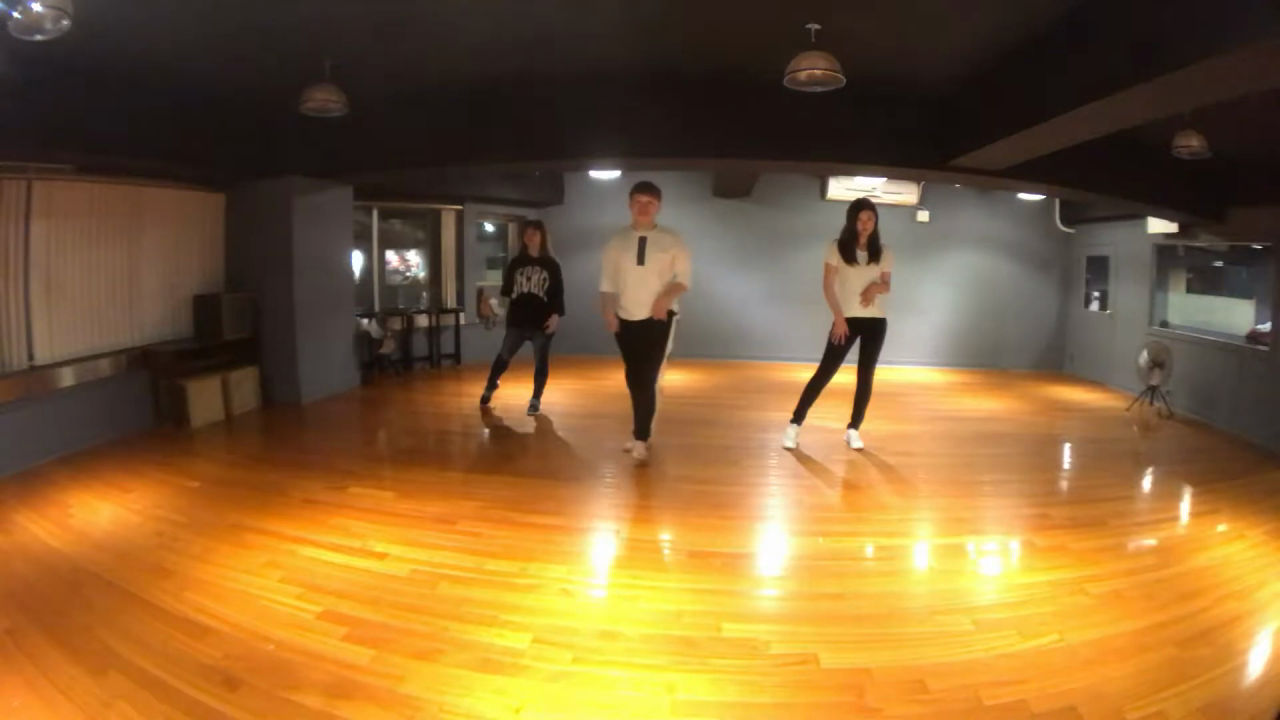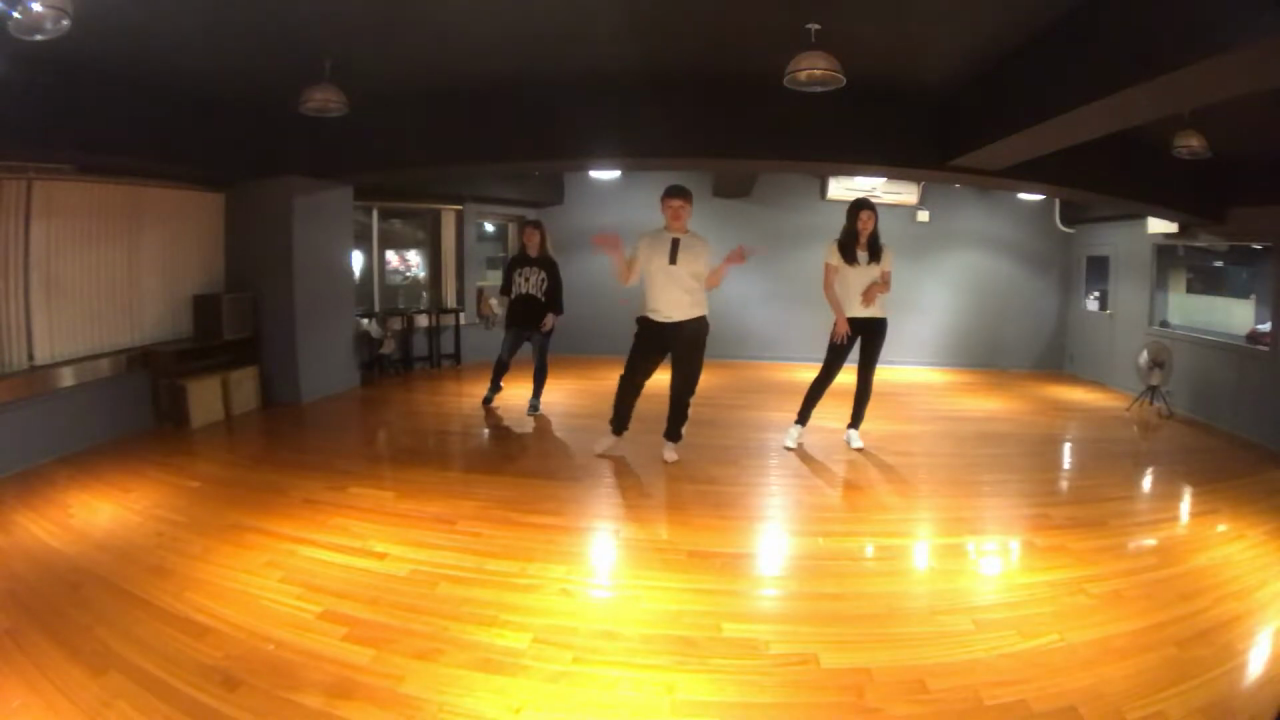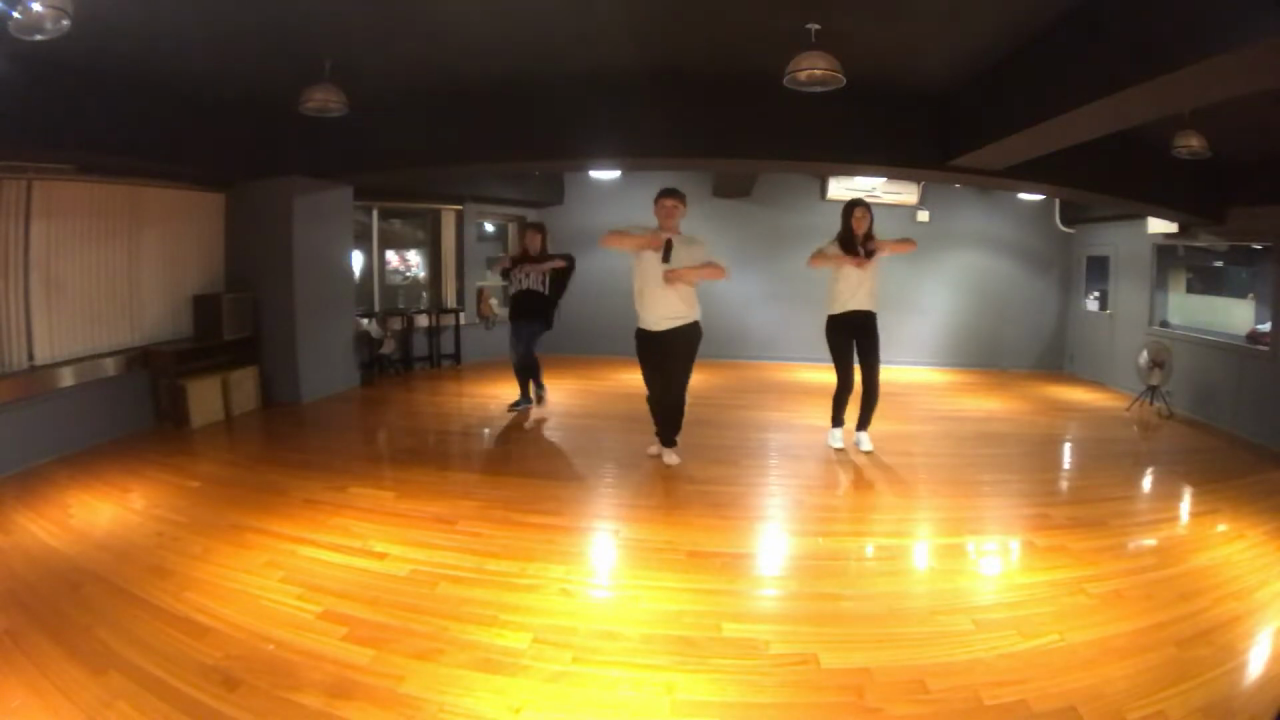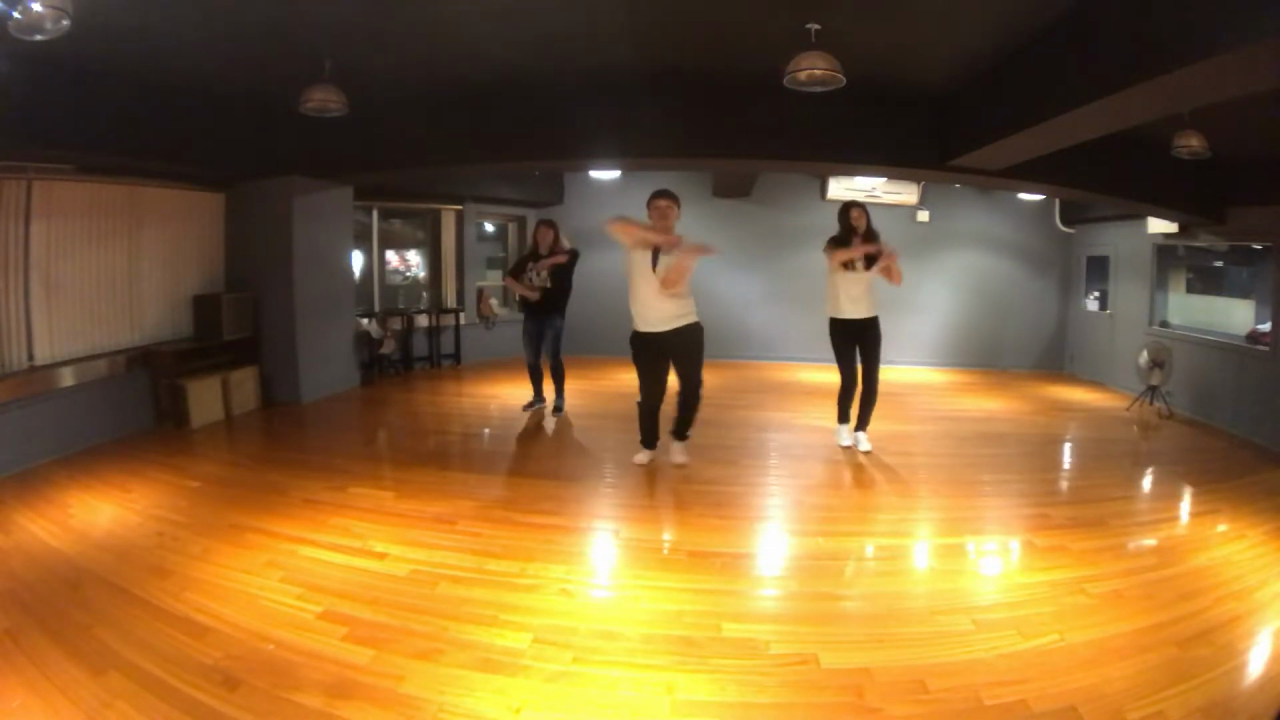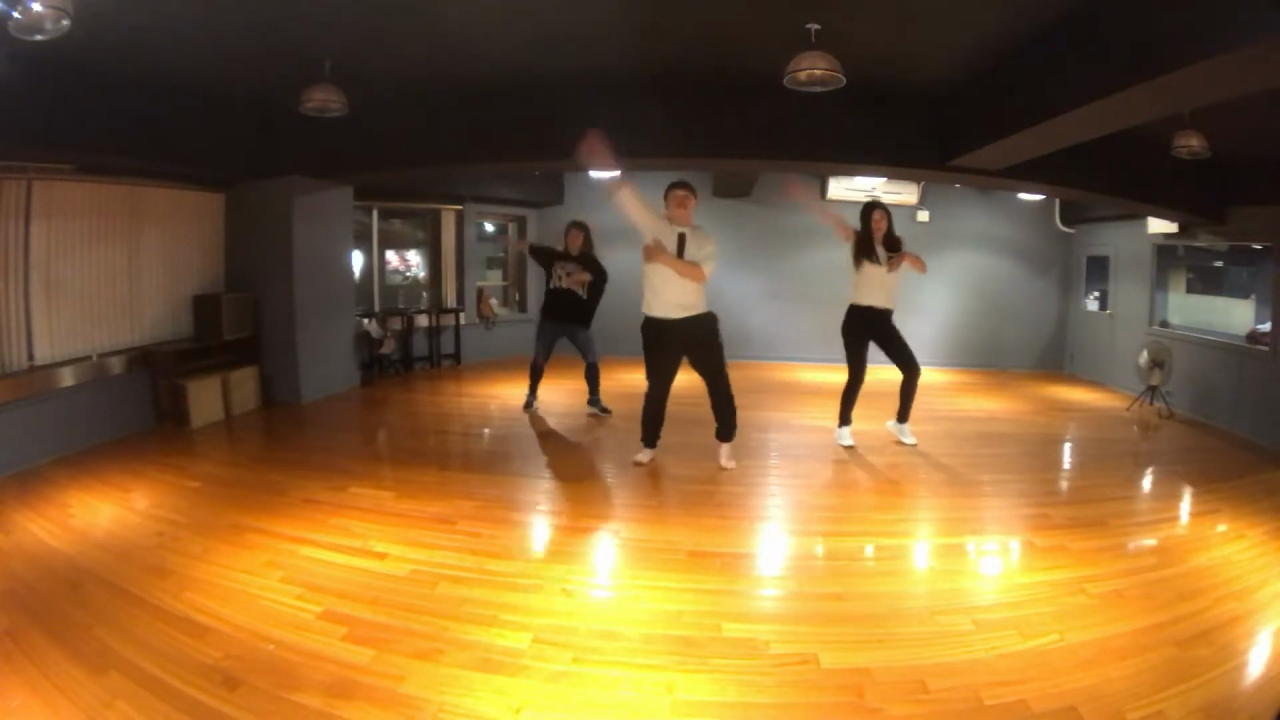
dt=1s
person 1, frame 1
left shoulder: (672, 240)
right shoulder: (617, 242)
left elbow: (684, 278)
right elbow: (607, 282)
left wrist: (665, 297)
right wrist: (608, 311)
left hip: (659, 318)
right hip: (626, 321)
left knee: (647, 379)
right knee: (634, 380)
left ankle: (641, 440)
right ankle: (641, 434)
person 1, frame 2
left shoulder: (700, 245)
right shoulder: (648, 242)
left elbow: (709, 284)
right elbow: (628, 278)
left wrist: (727, 263)
right wrist: (617, 253)
left hip: (691, 325)
right hip: (654, 322)
left knee: (683, 387)
right knee: (632, 377)
left ankle: (671, 440)
right ankle: (615, 432)
person 1, frame 3
left shoulder: (694, 246)
right shoulder: (642, 238)
left elbow: (719, 272)
right elbow: (608, 240)
left wrist: (683, 272)
right wrist: (645, 240)
left hip: (683, 328)
right hip: (648, 330)
left knee: (675, 389)
right knee: (655, 391)
left ankle: (668, 444)
right ankle: (662, 438)
person 1, frame 4
left shoulder: (682, 251)
right shoulder: (639, 239)
left elbow: (668, 285)
right elbow: (614, 226)
left wrist: (688, 256)
right wrist: (660, 237)
left hip: (684, 330)
right hip: (646, 334)
left knee: (691, 389)
right knee: (650, 395)
left ankle: (679, 439)
right ankle: (648, 446)
person 1, frame 5
left shoulder: (705, 240)
right shoulder: (653, 226)
left elbow: (700, 275)
right elbow: (625, 196)
left wrist: (665, 258)
right wrist: (607, 165)
left hip: (697, 322)
right hip: (659, 325)
left knee: (719, 382)
right knee: (657, 388)
left ankle: (725, 442)
right ankle: (649, 445)
person 2, frame 1
left shoulder: (882, 252)
right shoulder: (837, 248)
left elbow: (887, 285)
right elbow: (828, 286)
left wrist: (876, 287)
right wrist: (838, 318)
left hip: (875, 321)
right hip: (846, 319)
left knee: (866, 375)
right knee: (825, 372)
left ankle: (853, 429)
right ankle: (795, 424)
person 2, frame 2
left shoulder: (882, 252)
right shoulder: (837, 248)
left elbow: (887, 285)
right elbow: (828, 286)
left wrist: (877, 287)
right wrist: (840, 317)
left hip: (876, 321)
right hip: (847, 320)
left knee: (865, 377)
right knee: (828, 373)
left ankle: (853, 429)
right ankle: (799, 425)
person 2, frame 3
left shoulder: (876, 247)
right shoulder: (837, 247)
left elbow: (911, 245)
right elbow: (813, 261)
left wrist: (883, 245)
right wrist: (849, 259)
left hip: (866, 319)
right hip: (839, 319)
left knee: (871, 381)
right knee: (846, 380)
left ankle: (862, 432)
right ankle: (836, 428)
person 2, frame 4
left shoulder: (876, 252)
right shoulder: (836, 245)
left elbow: (896, 280)
right elbow: (835, 256)
left wrist: (891, 262)
right wrist: (871, 247)
left hip: (868, 322)
right hip: (840, 322)
left knee: (871, 381)
right knee: (849, 380)
left ankle: (860, 431)
right ankle: (843, 427)
person 2, frame 5
left shoulder: (896, 246)
right shoulder: (858, 241)
left elbow: (922, 269)
right elbow: (835, 221)
left wrist: (907, 257)
left hip: (883, 319)
right hip: (858, 316)
left knee: (912, 369)
right knee: (856, 376)
left ankle: (901, 423)
right ankle: (843, 427)
person 3, frame 1
left shoulder: (551, 264)
right shoulder: (516, 263)
left elbow: (558, 293)
right elbow: (507, 289)
left wrist: (556, 315)
left hip: (542, 321)
right hip: (518, 319)
left knee: (541, 361)
right knee: (504, 355)
left ankle: (536, 400)
right ankle: (490, 386)
person 3, frame 2
left shoulder: (549, 264)
right shoulder: (515, 262)
left elbow: (556, 293)
right elbow: (506, 290)
left wrist: (553, 314)
right wrist: (508, 309)
left hip: (540, 321)
right hip: (517, 319)
left knee: (539, 361)
right knee: (504, 355)
left ankle: (535, 400)
right ankle: (494, 387)
person 3, frame 3
left shoulder: (550, 260)
right shoulder: (517, 261)
left elbow: (570, 261)
right elbow: (500, 273)
left wrist: (545, 265)
right wrist: (505, 265)
left hip: (539, 316)
right hip: (518, 316)
left knee: (526, 352)
right knee: (517, 358)
left ankle: (539, 387)
right ankle: (525, 397)
person 3, frame 4
left shoulder: (558, 257)
right shoulder: (526, 259)
left elbow: (573, 254)
right elbow: (508, 279)
left wrist: (548, 261)
right wrist: (527, 292)
left hip: (552, 315)
right hip: (531, 315)
left knee: (553, 356)
right knee: (532, 359)
left ankle: (559, 399)
right ankle: (538, 397)
person 3, frame 5
left shoulder: (590, 262)
right shoulder: (554, 256)
left elbow: (602, 277)
right elbow: (531, 248)
left wrist: (583, 276)
right wrist: (515, 242)
left hip: (577, 321)
right hip: (551, 319)
left knee: (591, 359)
right knee: (539, 359)
left ankle: (594, 400)
right ankle: (531, 396)
